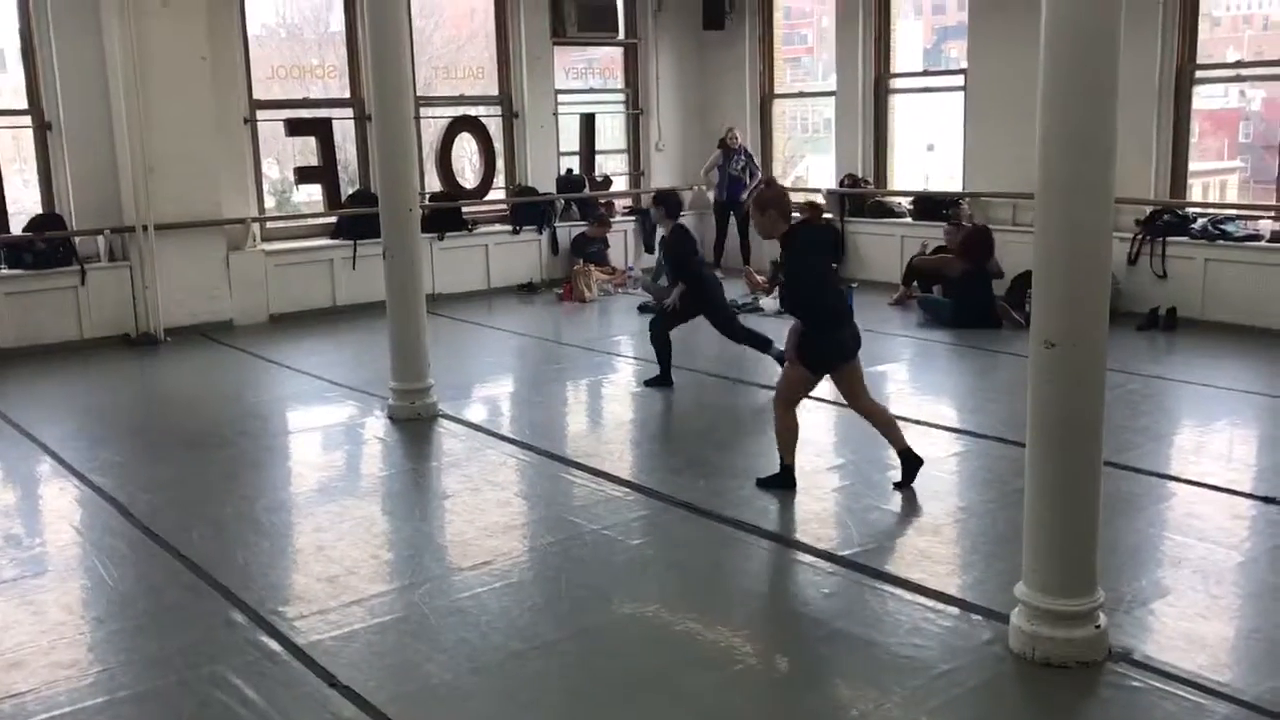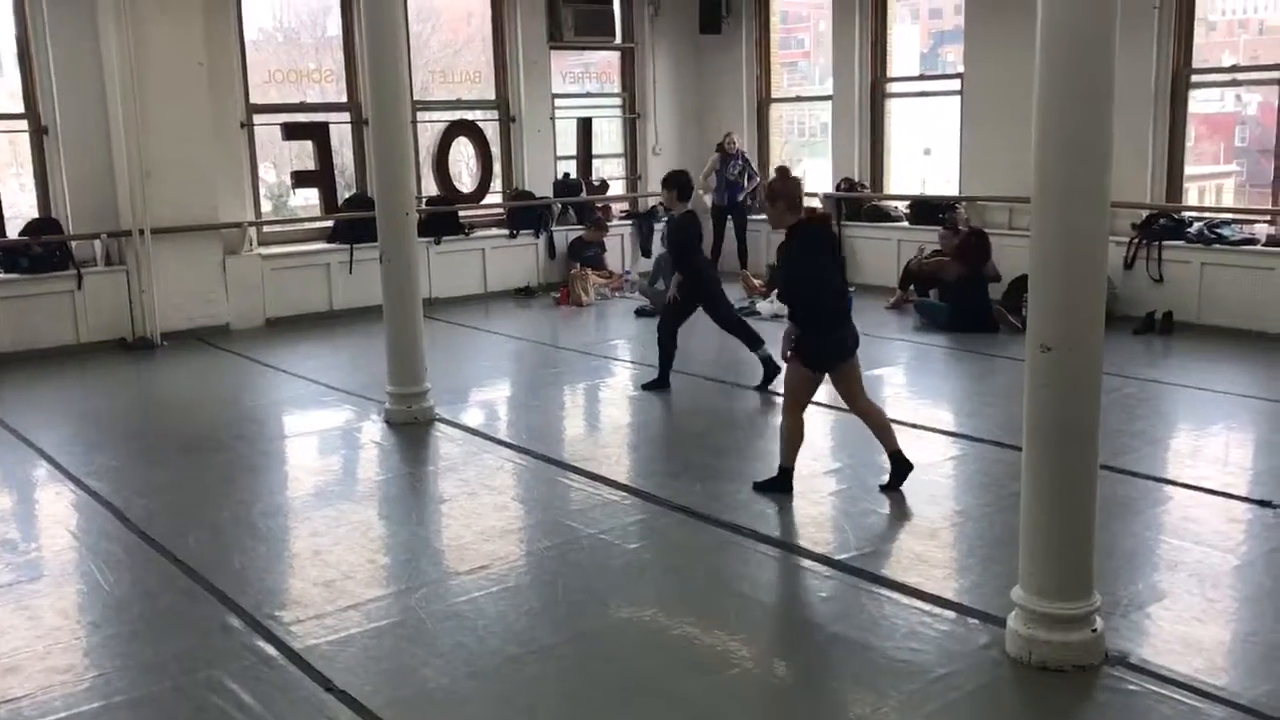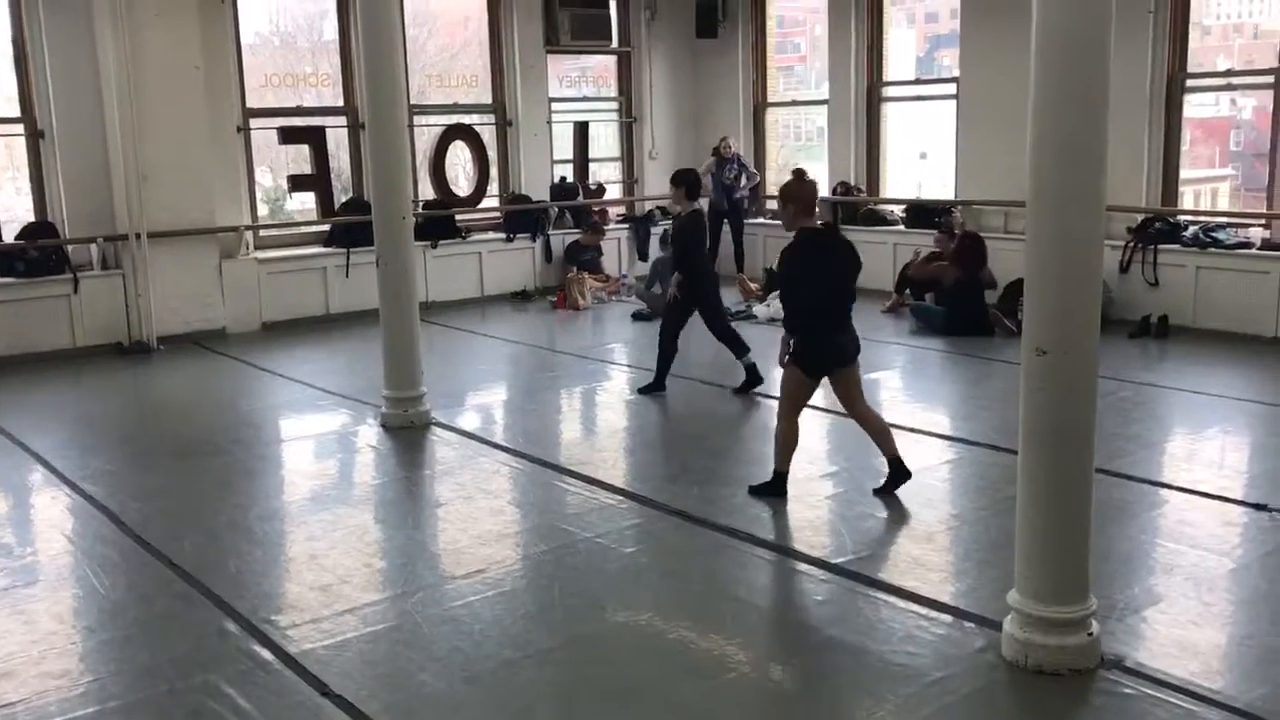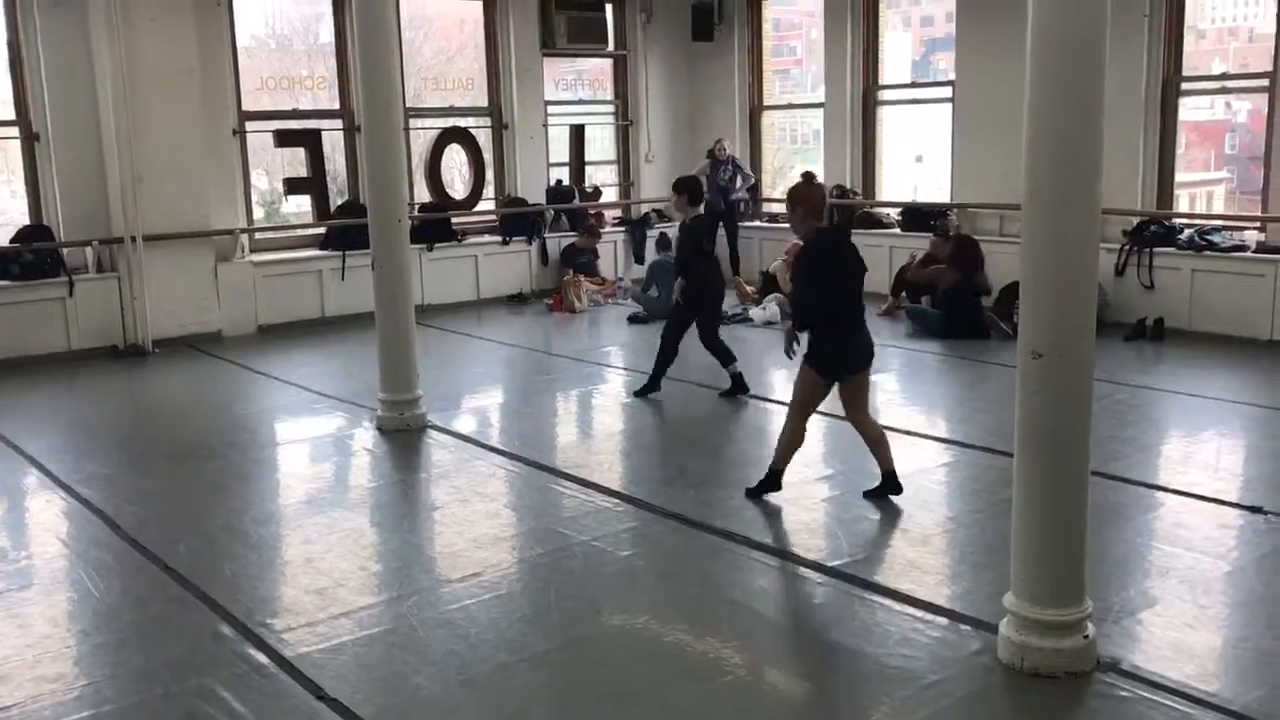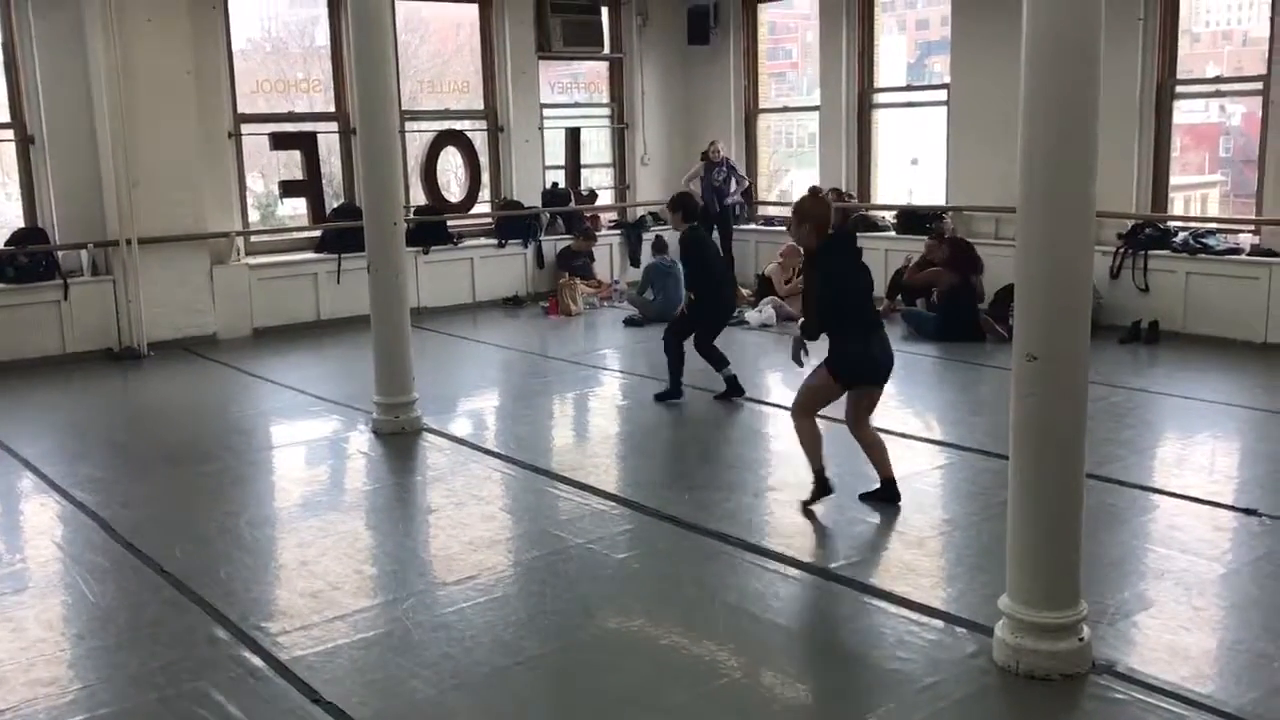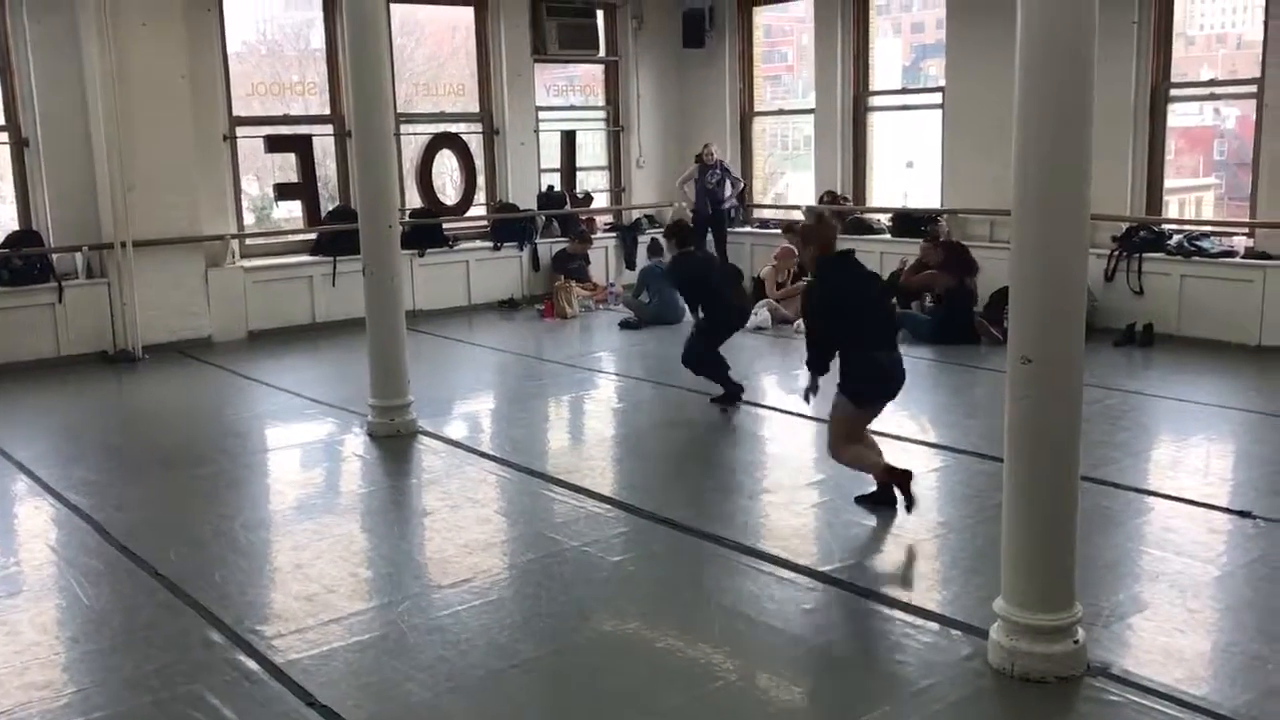
dt=0.1s
person 1, frame 1
left shoulder: (796, 250)
right shoulder: (809, 239)
left elbow: (812, 303)
left wrist: (793, 335)
left hip: (820, 339)
right hip: (845, 333)
left knee: (783, 405)
right knee: (862, 401)
left ankle: (786, 474)
right ankle: (908, 457)
person 1, frame 2
left shoulder: (793, 247)
right shoulder: (820, 233)
left elbow: (801, 302)
left wrist: (789, 334)
left hip: (818, 338)
right hip: (843, 332)
left knee: (792, 409)
right knee: (858, 401)
left ankle: (784, 477)
right ankle: (898, 461)
person 1, frame 3
left shoulder: (796, 252)
right shoulder: (836, 242)
left elbow: (796, 308)
right elbow: (851, 275)
left wrist: (786, 339)
left hip: (815, 346)
right hip: (846, 338)
left knee: (787, 413)
right knee: (859, 407)
left ankle: (778, 482)
right ankle: (897, 468)
person 1, frame 4
left shoulder: (809, 255)
right shoulder: (843, 246)
left elbow: (807, 307)
left wrist: (793, 329)
left hip: (828, 347)
right hip: (859, 342)
left knee: (797, 415)
right knee: (859, 415)
left ankle: (772, 479)
right ankle: (889, 478)
person 1, frame 5
left shoulder: (818, 266)
right shoulder: (850, 254)
left elbow: (817, 316)
left wrist: (802, 336)
left hip: (851, 354)
right hip: (880, 350)
left knee: (801, 410)
right knee: (857, 422)
left ankle: (820, 481)
right ankle: (888, 488)
person 1, frame 6
left shoulder: (816, 290)
right shoulder: (863, 275)
left elbow: (820, 340)
right elbow: (887, 318)
left wrist: (814, 377)
left hip: (862, 371)
right hip: (892, 366)
left knee: (840, 445)
right knee: (853, 432)
left ankle: (894, 476)
right ankle: (885, 490)
person 2, frame 1
left shoulder: (678, 237)
right shoulder: (670, 236)
left elbow: (692, 269)
left wrist: (676, 293)
right wrist: (676, 291)
left hip: (699, 292)
right hip: (707, 290)
left knee: (658, 326)
right knee: (736, 331)
left ankle: (665, 376)
right ankle: (781, 357)
person 2, frame 2
left shoulder: (685, 222)
right shoulder: (684, 219)
left elbow: (688, 258)
left wrist: (674, 283)
right wrist: (676, 281)
left hip: (697, 282)
right hip: (706, 280)
left knee: (667, 325)
right knee: (732, 321)
left ankle: (663, 378)
right ankle: (769, 364)
person 2, frame 3
left shoulder: (690, 220)
right shoulder: (689, 216)
left elbow: (688, 257)
left wrist: (675, 281)
right wrist: (677, 279)
left hip: (693, 283)
right hip: (704, 281)
left knee: (669, 331)
right knee: (721, 326)
left ankle: (659, 381)
right ankle: (752, 373)
person 2, frame 4
left shoulder: (694, 226)
right shoulder: (697, 223)
left elbow: (690, 262)
left wrist: (680, 285)
right wrist: (681, 283)
left hip: (702, 289)
right hip: (711, 287)
left knee: (671, 335)
right knee: (709, 335)
left ankle: (654, 382)
right ankle: (738, 381)
person 2, frame 5
left shoulder: (688, 239)
right shoulder: (701, 234)
left elbow: (695, 273)
left wrist: (690, 299)
right wrist: (692, 299)
left hip: (711, 299)
right hip: (726, 297)
left knee: (673, 336)
right knee: (703, 342)
left ankle: (675, 387)
right ankle: (733, 385)
person 2, frame 6
left shoulder: (676, 266)
right shoulder: (704, 256)
left elbow: (690, 294)
right elbow: (736, 274)
left wrist: (698, 319)
left hip: (723, 313)
right hip: (741, 307)
left knee: (692, 357)
right knee: (705, 352)
left ankle: (732, 388)
right ankle: (731, 391)
